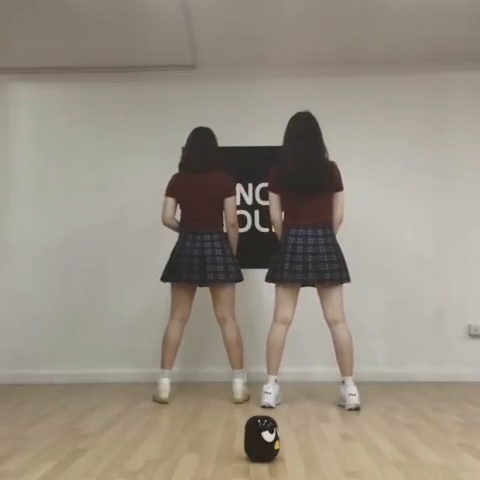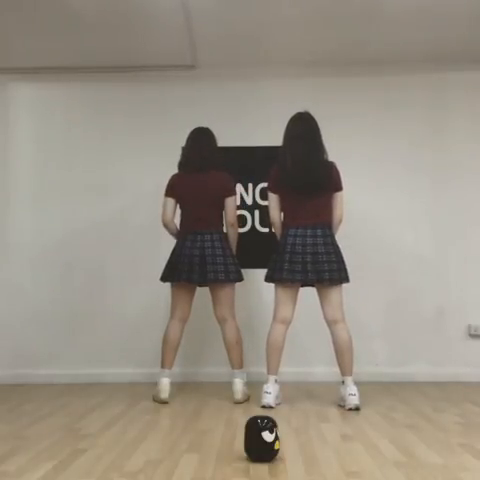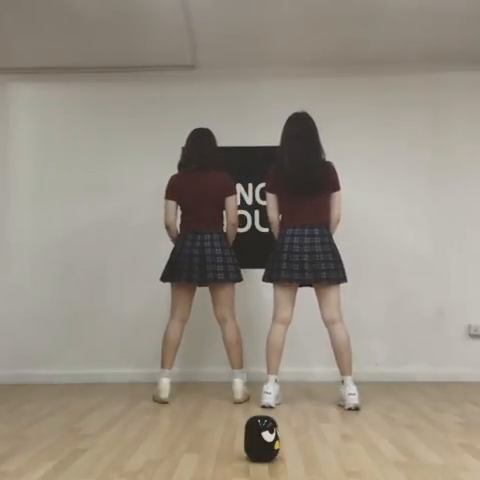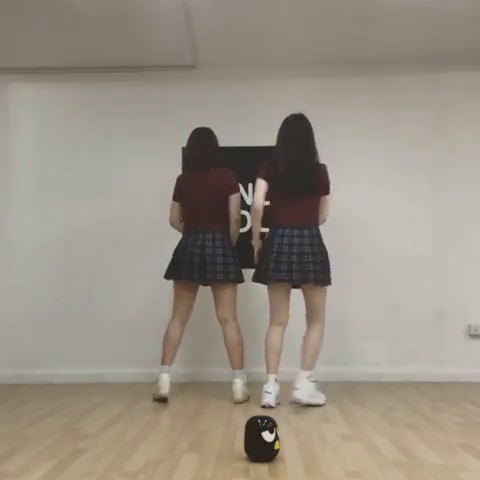
dt=0.4s
person 1, frame 1
left shoulder: (279, 172)
right shoulder: (330, 170)
left elbow: (275, 217)
right elbow: (338, 215)
left hip: (292, 244)
right hip: (325, 243)
left knee: (281, 320)
right knee: (337, 320)
left ankle: (271, 386)
right ankle: (349, 388)
person 1, frame 2
left shoulder: (278, 173)
right shoulder: (330, 170)
left elbow: (275, 217)
right elbow: (337, 215)
left hip: (291, 245)
right hip: (324, 244)
left knee: (281, 319)
right knee: (336, 319)
left ankle: (270, 387)
right ankle: (349, 388)
person 1, frame 3
left shoulder: (276, 173)
right shoulder: (327, 170)
left elbow: (273, 217)
right elbow: (335, 216)
left hip: (288, 244)
right hip: (321, 244)
left knee: (280, 320)
right knee: (334, 319)
left ankle: (271, 387)
right ankle: (349, 387)
person 1, frame 4
left shoulder: (270, 169)
right shoulder: (320, 171)
left elbow: (257, 204)
right elbow: (323, 216)
left wrist: (256, 238)
left hip: (279, 243)
right hip: (311, 243)
left knee: (278, 322)
right knee: (316, 320)
left ankle: (270, 386)
right ankle: (305, 382)
person 2, frame 1
left shoulder: (177, 180)
right shoulder: (224, 180)
left elbow: (167, 218)
right elbow: (232, 222)
right wrist: (232, 252)
left hip: (186, 248)
right hip: (216, 246)
left knee: (177, 318)
right knee: (227, 318)
left ankle: (164, 383)
right ankle: (239, 384)
person 2, frame 2
left shoulder: (176, 180)
right shoulder: (224, 180)
left elbow: (166, 220)
right elbow: (231, 222)
right wrist: (232, 253)
left hip: (186, 248)
right hip: (217, 246)
left knee: (177, 318)
right knee: (227, 318)
left ankle: (164, 383)
right ankle: (239, 384)
person 2, frame 3
left shoulder: (176, 181)
right shoulder: (224, 180)
left elbow: (169, 223)
right elbow: (232, 221)
left hip: (186, 248)
right hip: (216, 246)
left knee: (177, 318)
right knee: (226, 318)
left ankle: (164, 383)
right ankle: (239, 384)
person 2, frame 4
left shoulder: (182, 180)
right shoulder: (227, 177)
left elbow: (174, 221)
right elbow: (235, 218)
left hip: (189, 247)
right hip: (220, 247)
left knee: (179, 318)
right knee: (228, 318)
left ankle: (163, 380)
right ankle: (239, 385)
